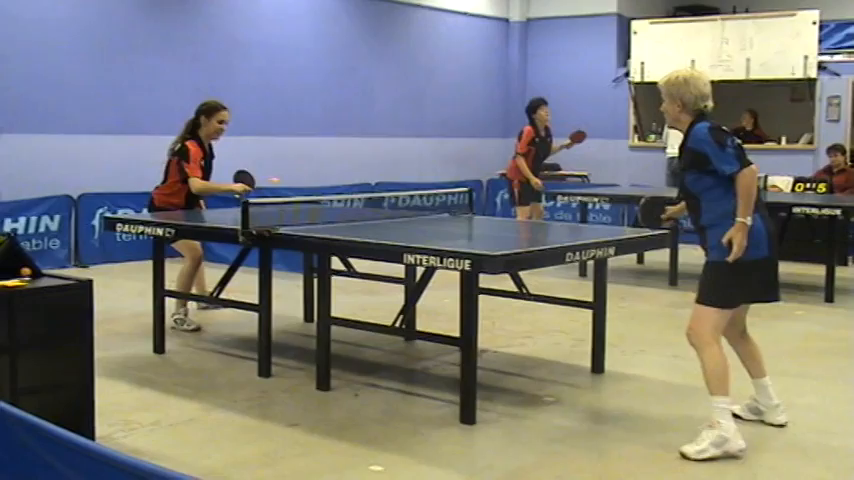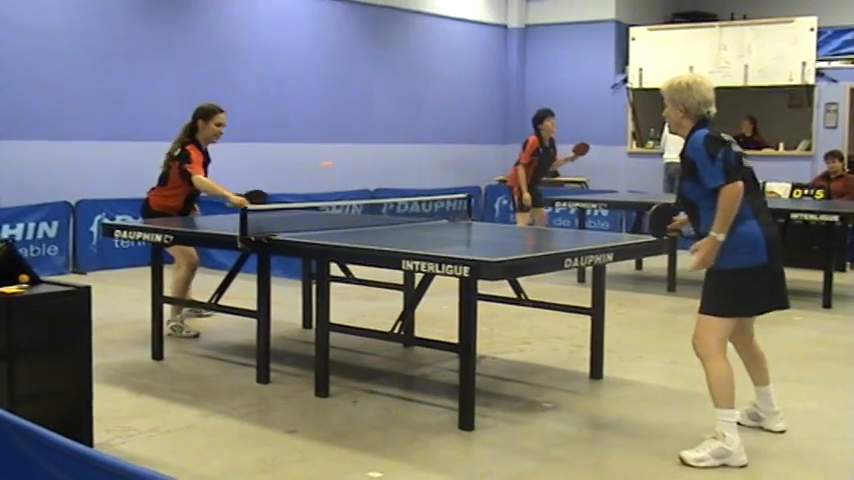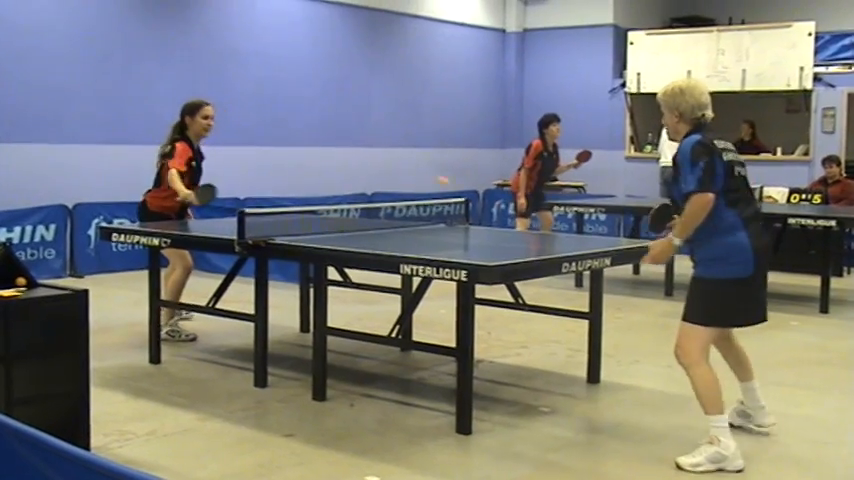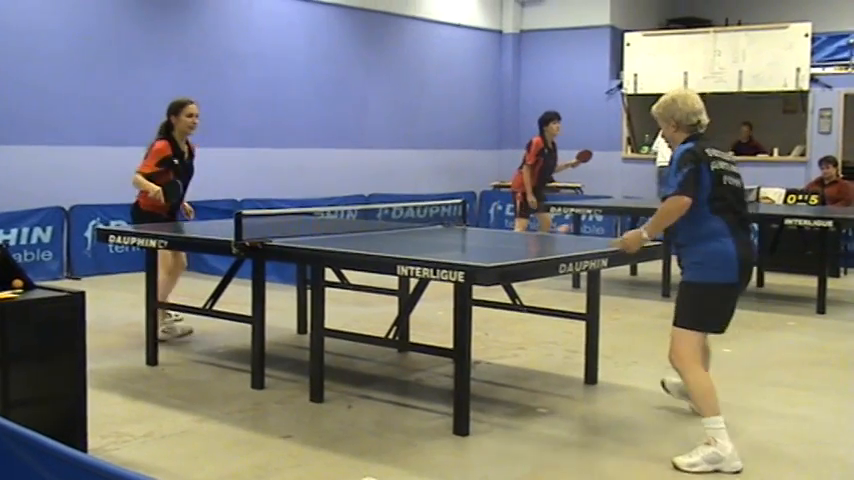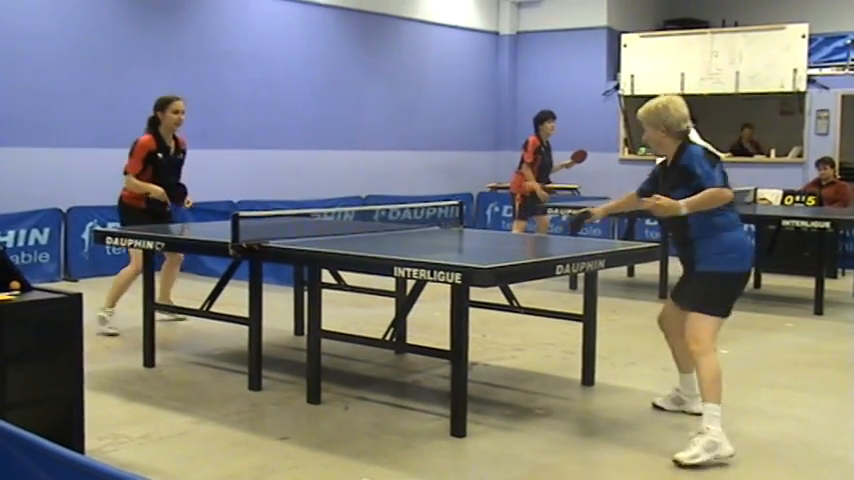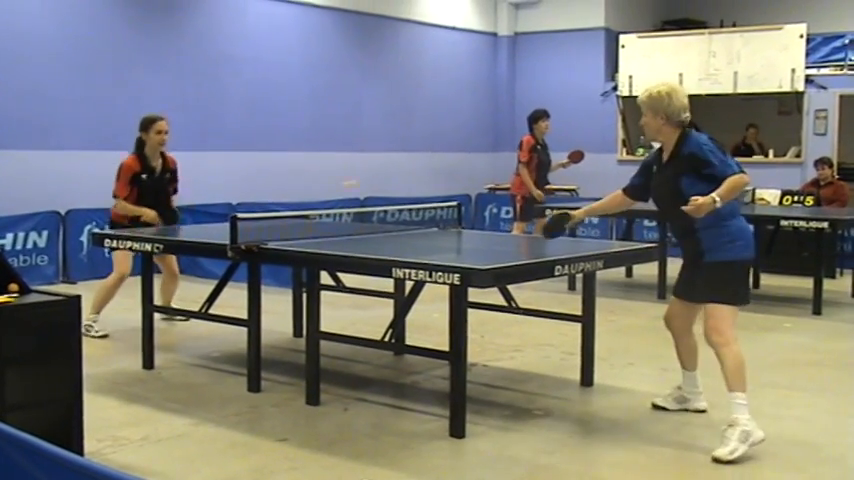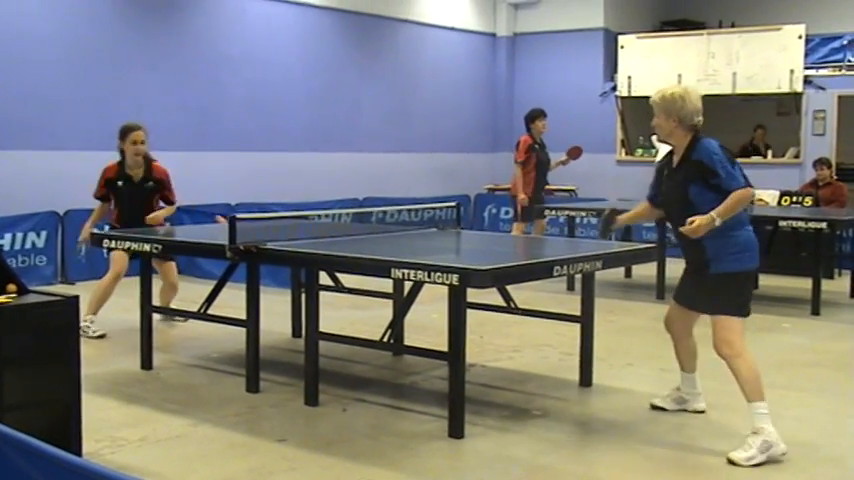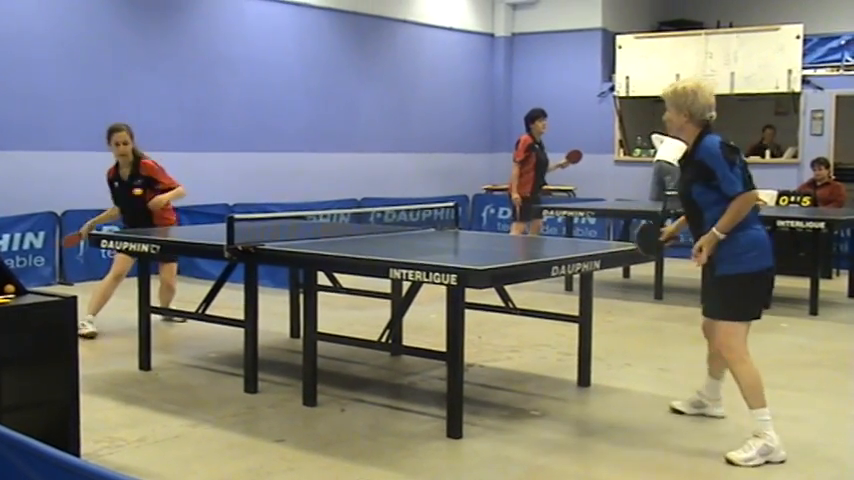
dt=0.2s
person 1, frame 1
left shoulder: (704, 134)
right shoulder: (699, 137)
left elbow: (747, 173)
left wrist: (742, 224)
right wrist: (680, 209)
left hip: (739, 245)
right hip: (748, 245)
left knee: (701, 332)
right knee: (732, 327)
left ankle: (723, 431)
right ankle: (768, 403)
person 1, frame 2
left shoulder: (702, 141)
right shoulder: (712, 139)
left elbow: (733, 189)
left wrist: (714, 238)
right wrist: (689, 219)
left hip: (738, 252)
right hip: (754, 247)
left knee: (707, 343)
right knee: (740, 334)
left ankle: (727, 441)
right ankle: (768, 411)
person 1, frame 3
left shoulder: (694, 147)
right shoulder: (720, 146)
left elbow: (703, 198)
left wrist: (671, 241)
right wrist: (683, 226)
left hip: (724, 260)
right hip: (749, 253)
left knee: (689, 350)
right knee: (721, 335)
left ankle: (721, 446)
right ankle: (755, 409)
person 1, frame 4
left shoulder: (688, 154)
right shoulder: (719, 157)
left elbow: (680, 202)
left wrist: (644, 233)
right wrist: (660, 220)
left hip: (710, 265)
right hip: (732, 259)
left knee: (682, 354)
right knee: (686, 324)
left ankle: (719, 447)
right ankle: (691, 386)
person 1, frame 5
left shoulder: (693, 156)
right shoulder: (666, 168)
left elbow: (724, 190)
right elbow: (640, 197)
left wrist: (681, 207)
right wrist: (601, 210)
left hip: (724, 259)
right hip: (702, 261)
left knee: (697, 343)
right knee: (670, 321)
left ankle: (713, 435)
right ankle: (689, 393)
person 1, frame 6
left shoulder: (697, 144)
right shoulder: (656, 159)
left elbow: (739, 178)
right elbow: (627, 196)
left wrist: (712, 201)
right wrist: (583, 214)
left hip: (726, 248)
right hip: (699, 252)
left knee: (718, 333)
right knee: (677, 321)
left ankle: (743, 424)
right ankle: (691, 392)
person 1, frame 7
left shoulder: (708, 151)
right shoulder: (669, 162)
left elbow: (743, 192)
right elbow: (656, 205)
left wrist: (712, 219)
right wrist: (622, 219)
left hip: (731, 258)
right hip: (704, 259)
left knee: (728, 343)
right knee: (676, 322)
left ankle: (767, 435)
right ankle: (688, 393)
person 1, frame 8
left shoulder: (714, 149)
right shoulder: (696, 152)
left elbow: (746, 196)
left wrist: (713, 236)
right wrist: (678, 226)
left hip: (741, 258)
right hip: (729, 258)
left knee: (729, 347)
right knee: (713, 331)
left ankle: (767, 438)
right ankle: (709, 397)
person 2, frame 1
left shoulder: (204, 146)
right shoulder: (190, 149)
right elbow: (195, 185)
left wrist: (196, 200)
right wrist: (232, 188)
left hip: (180, 207)
right hip: (165, 209)
left knee: (194, 250)
right knee: (195, 255)
left ankle: (204, 295)
right ankle: (179, 314)
person 2, frame 2
left shoulder: (197, 149)
right shoulder: (190, 153)
right elbow: (199, 180)
left wrist: (190, 204)
right wrist: (228, 195)
left hip: (171, 210)
right hip: (159, 212)
left knee: (186, 259)
right knee: (189, 261)
left ankle: (184, 305)
right ankle: (174, 321)
person 2, frame 3
left shoulder: (194, 149)
right shoulder: (180, 149)
right elbow: (172, 174)
left wrist: (184, 204)
right wrist: (182, 192)
left hip: (169, 214)
right hip: (156, 214)
left knee: (177, 263)
right knee: (184, 265)
left ankle: (166, 310)
right ankle: (167, 326)
person 2, frame 4
left shoulder: (189, 150)
right shoulder: (161, 148)
right elbow: (137, 179)
left wrist: (182, 202)
right wrist: (151, 189)
left hip: (169, 214)
right hip: (150, 214)
left knee: (178, 262)
right knee: (167, 265)
left ankle: (158, 310)
right ankle: (161, 326)
person 2, frame 5
left shoulder: (180, 145)
right shoulder: (144, 144)
right elbow: (129, 180)
left wrist: (182, 196)
right wrist: (153, 188)
left hip: (160, 211)
right hip: (135, 209)
left knee: (175, 258)
right knee: (137, 265)
left ankle: (164, 305)
right ankle: (105, 313)
person 2, frame 6
left shoulder: (170, 163)
right shoulder: (129, 165)
right elbow: (120, 204)
left wrist: (172, 209)
right wrist: (144, 211)
left hip: (154, 227)
right hip: (126, 226)
left knee: (172, 271)
right knee: (122, 272)
left ankle: (166, 308)
right ankle: (90, 320)
person 2, frame 7
left shoulder: (157, 172)
right shoulder: (109, 173)
left elbow: (171, 205)
right elbow: (104, 204)
left wrist: (160, 214)
right wrist: (89, 225)
right hip: (123, 231)
left knee: (172, 283)
right knee: (116, 272)
right ankle: (87, 320)
person 2, frame 8
left shoulder: (147, 167)
right shoulder: (112, 175)
left elbow: (179, 190)
right elbow: (120, 209)
left wrist: (164, 198)
right wrist: (93, 223)
left hip: (162, 230)
right hip: (135, 230)
left knee: (169, 283)
right knee: (116, 273)
left ankle: (164, 310)
right ankle: (87, 320)
